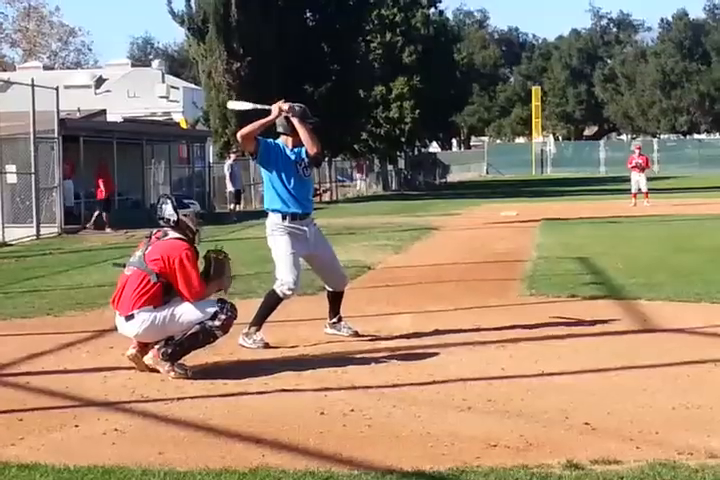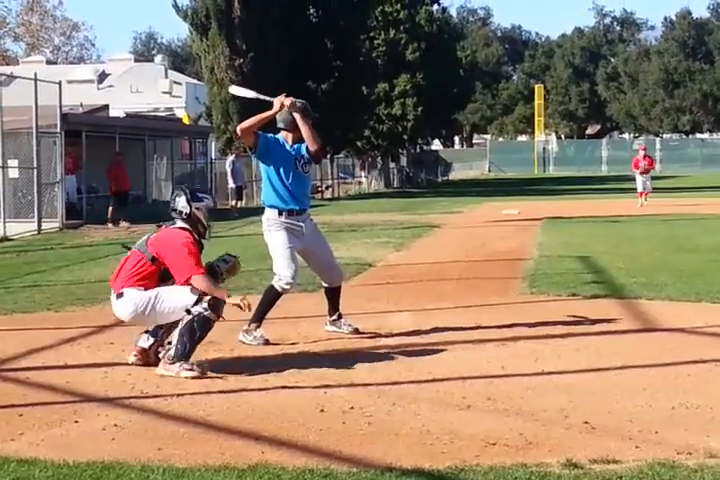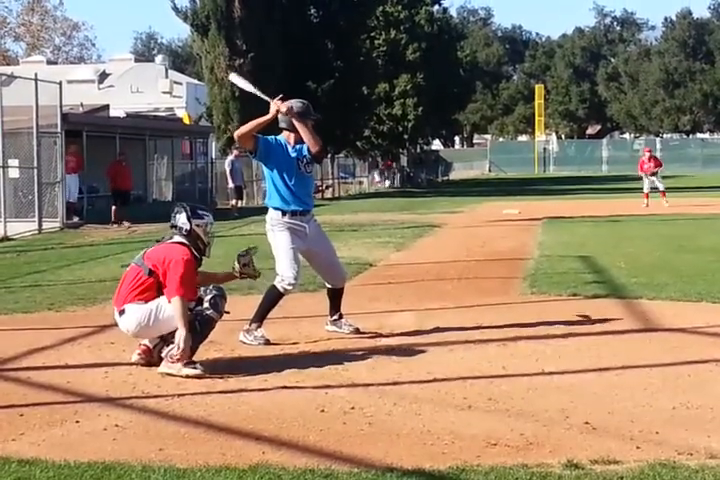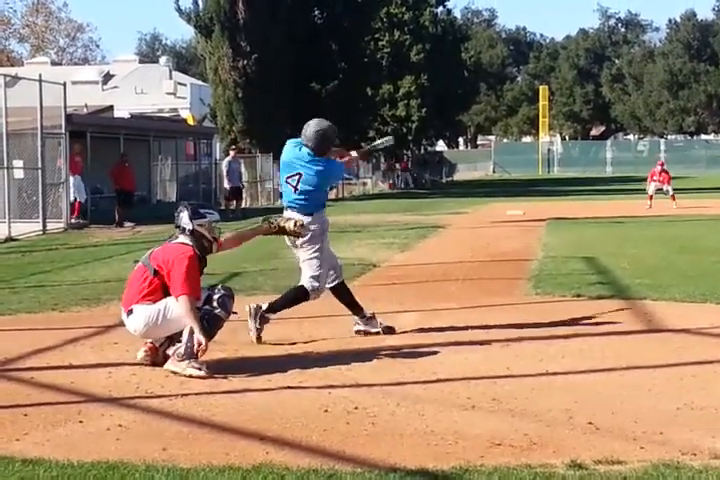
dt=1s
person 1, frame 1
left shoulder: (303, 152)
right shoulder: (269, 149)
left elbow: (315, 149)
right elbow: (242, 137)
left wrist: (294, 116)
right wrist: (273, 116)
left hip: (307, 224)
right hip: (281, 226)
left knee: (337, 277)
right knee: (287, 284)
left ankle: (334, 321)
right ankle: (250, 331)
person 1, frame 2
left shoulder: (304, 149)
right shoulder: (269, 144)
left elbow: (317, 147)
right elbow: (242, 130)
left wrist: (296, 112)
right wrist: (274, 110)
left hip: (304, 221)
right hip: (278, 222)
left knee: (333, 272)
right knee: (285, 277)
left ankle: (334, 318)
right ankle: (251, 328)
person 1, frame 3
left shoulder: (306, 148)
right shoulder: (270, 145)
left elbow: (318, 148)
right elbow: (240, 136)
left wrist: (293, 117)
right wrist: (270, 115)
left hip: (308, 221)
right hip: (282, 222)
left knee: (336, 274)
right knee: (288, 278)
left ankle: (334, 318)
right ankle: (252, 328)
person 1, frame 4
left shoulder: (291, 147)
right shoulder: (326, 169)
right elbow: (338, 163)
left wrist: (342, 154)
right wrist: (343, 156)
left hip: (289, 221)
right hip: (310, 224)
left knee: (332, 273)
right knee: (313, 285)
left ankle: (363, 319)
right ankle: (262, 312)
person 2, frame 1
left shoulder: (153, 240)
right shoulder: (181, 248)
right elbow: (196, 294)
left wrist: (208, 281)
right wrist: (219, 284)
left hip: (125, 319)
right hip: (142, 320)
left knee: (182, 302)
right knee: (225, 312)
left ankle: (143, 346)
right ankle: (164, 355)
person 2, frame 2
left shoulder: (170, 232)
right shoulder: (182, 238)
left elbow: (180, 271)
right elbow: (197, 279)
right wrist: (228, 297)
left hip: (126, 296)
right hip: (135, 299)
left knee: (180, 302)
right knee: (211, 299)
left ankle: (146, 350)
right ankle: (175, 361)
person 2, frame 3
left shoulder: (169, 247)
right shoulder: (181, 255)
left elbow: (197, 278)
right elbow: (178, 297)
left wrist: (235, 273)
right wrist: (184, 333)
left hip: (128, 314)
right hip: (137, 317)
right knee: (214, 297)
left ankle: (151, 349)
right ankle: (175, 360)
person 2, frame 4
left shoulder: (182, 244)
right shoulder: (185, 254)
left elbow: (224, 242)
right elbow: (184, 297)
left wrist: (268, 228)
right wrist: (198, 331)
left hip: (138, 314)
right hip: (144, 316)
right knee: (221, 297)
left ankle: (156, 347)
right ankle: (182, 358)
